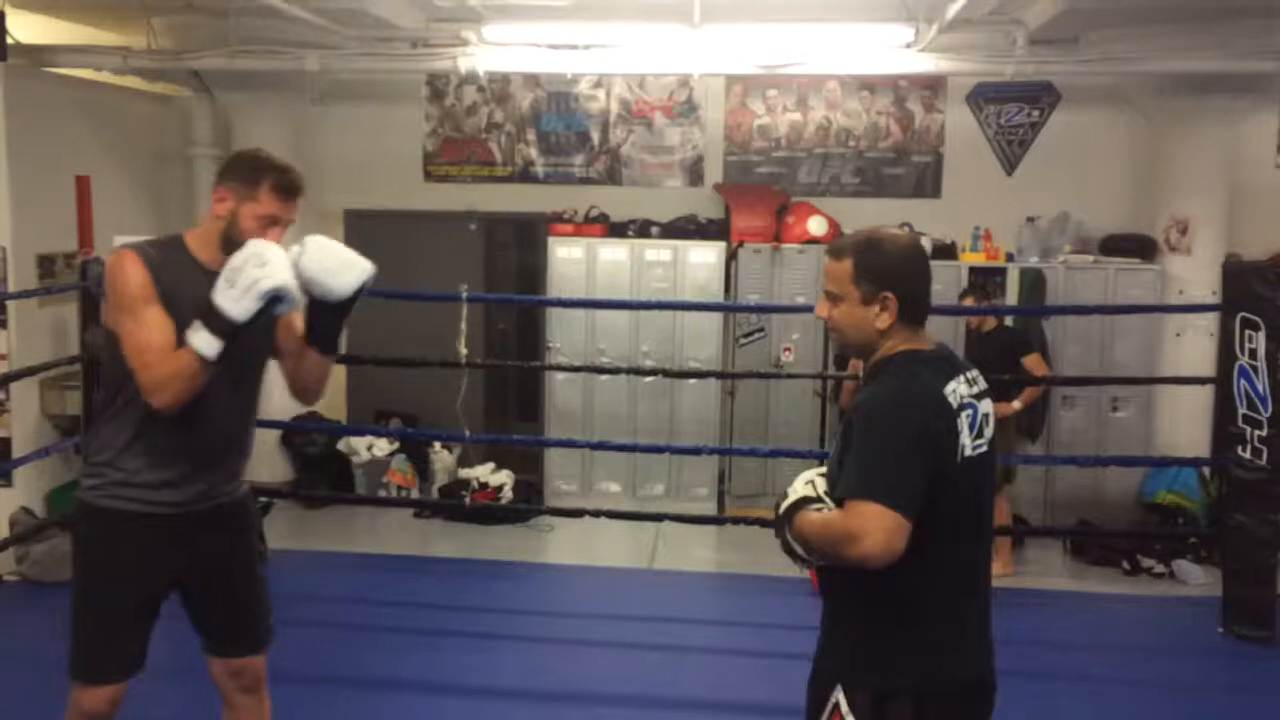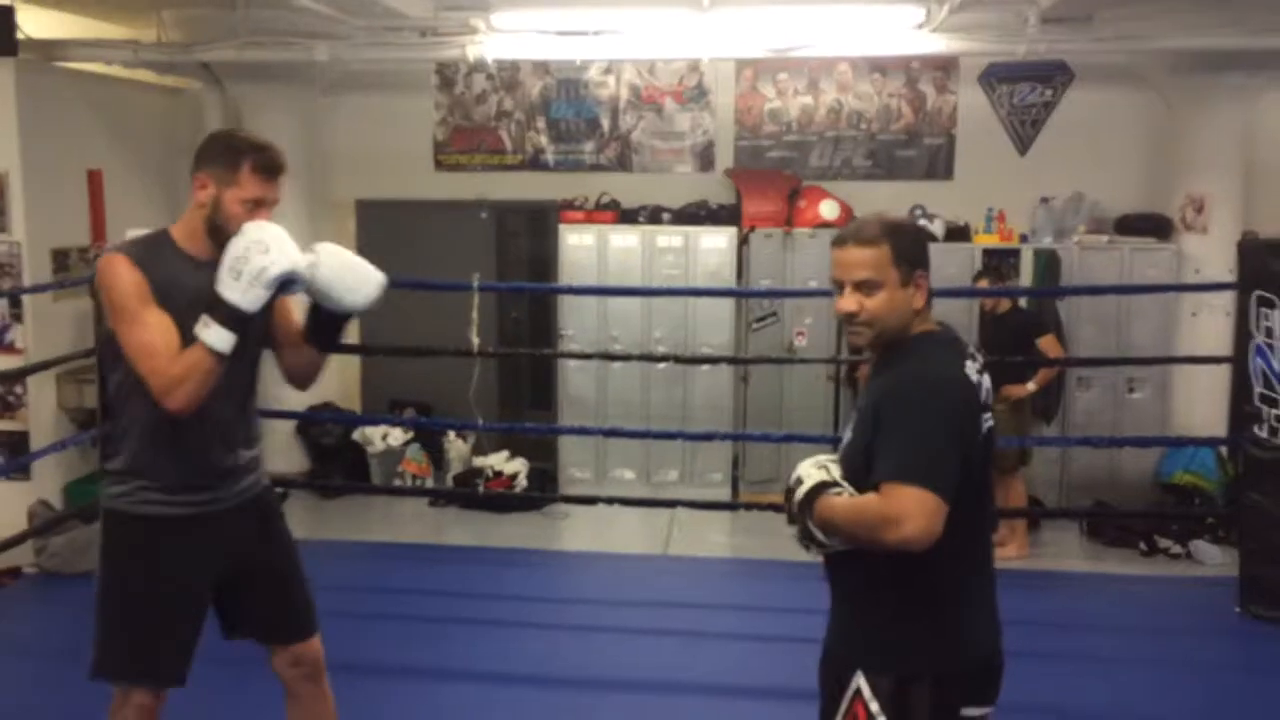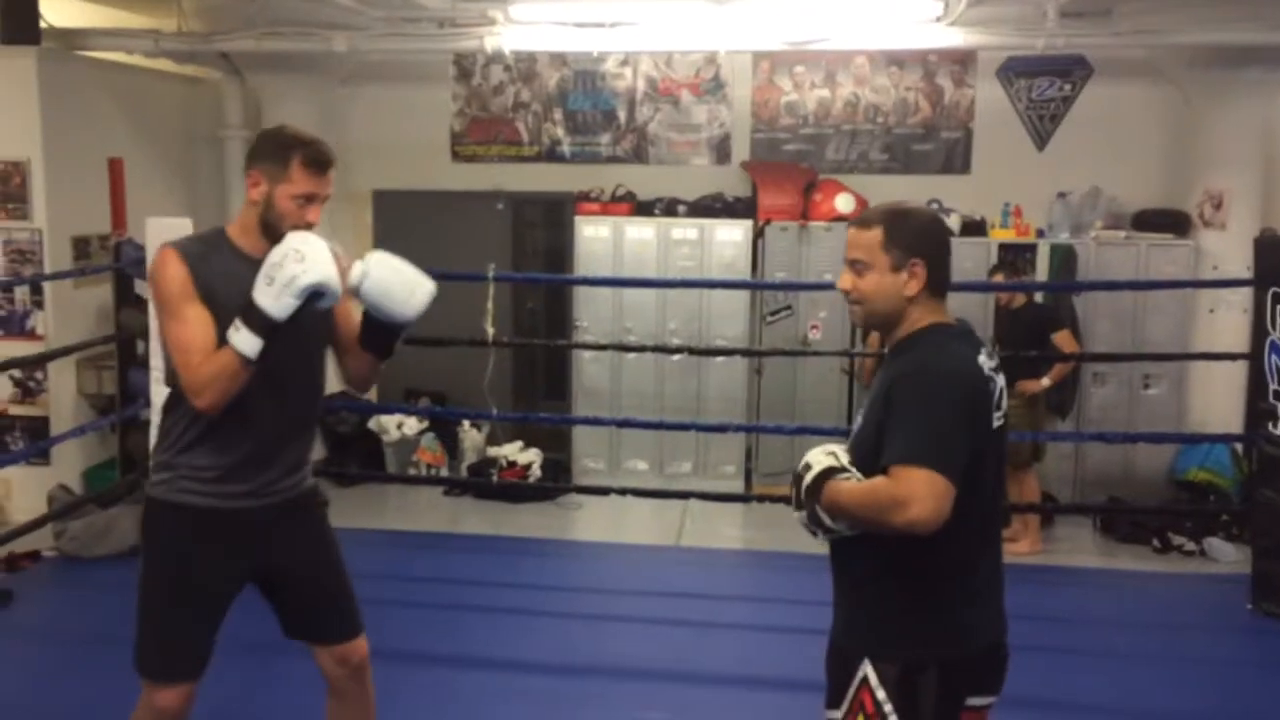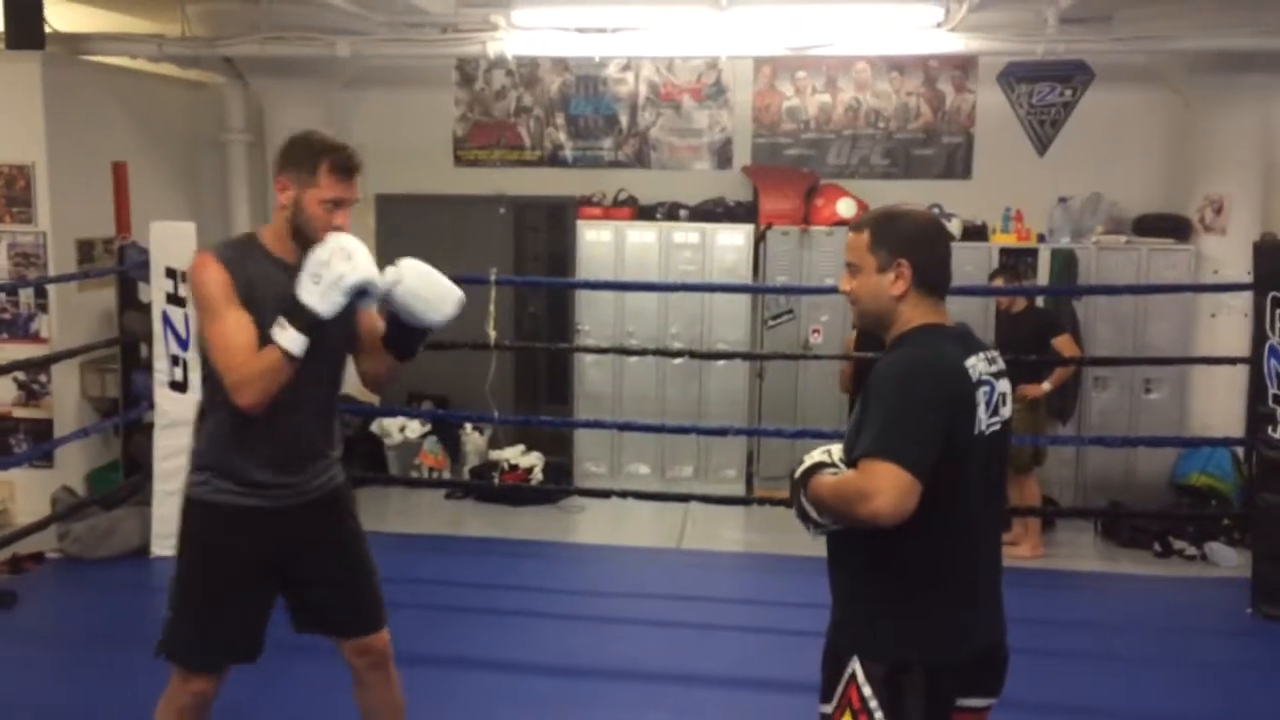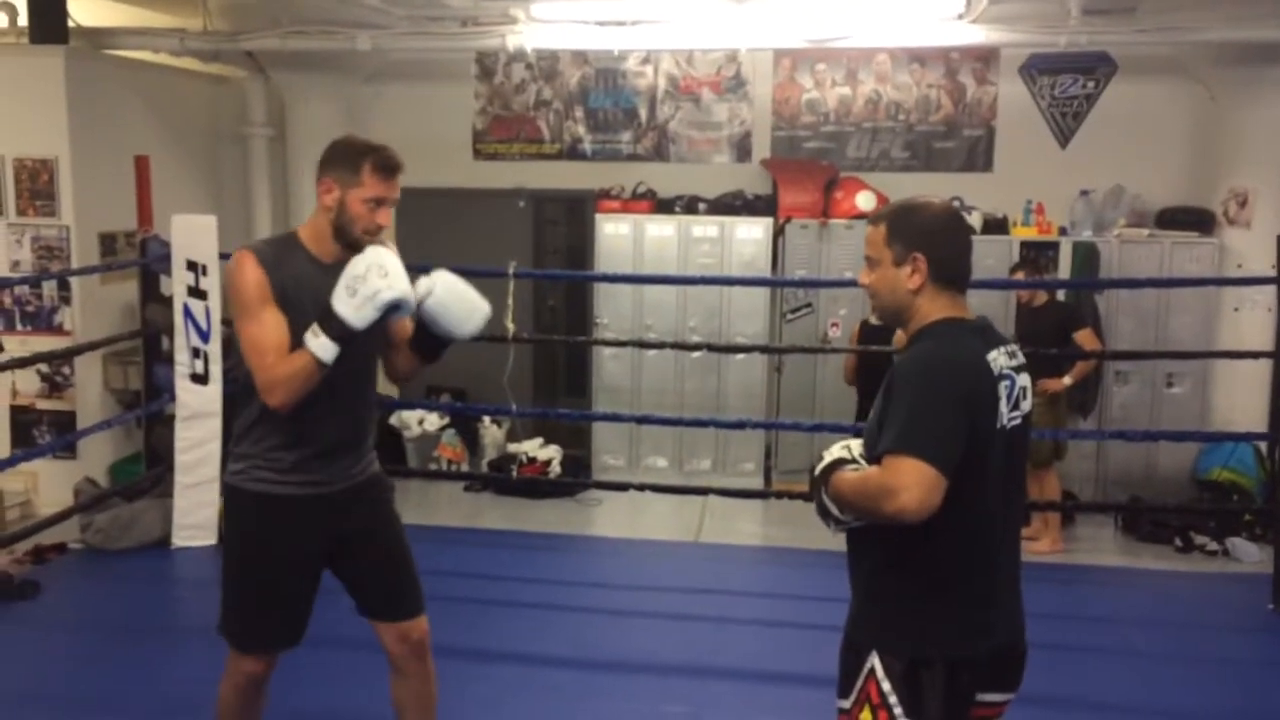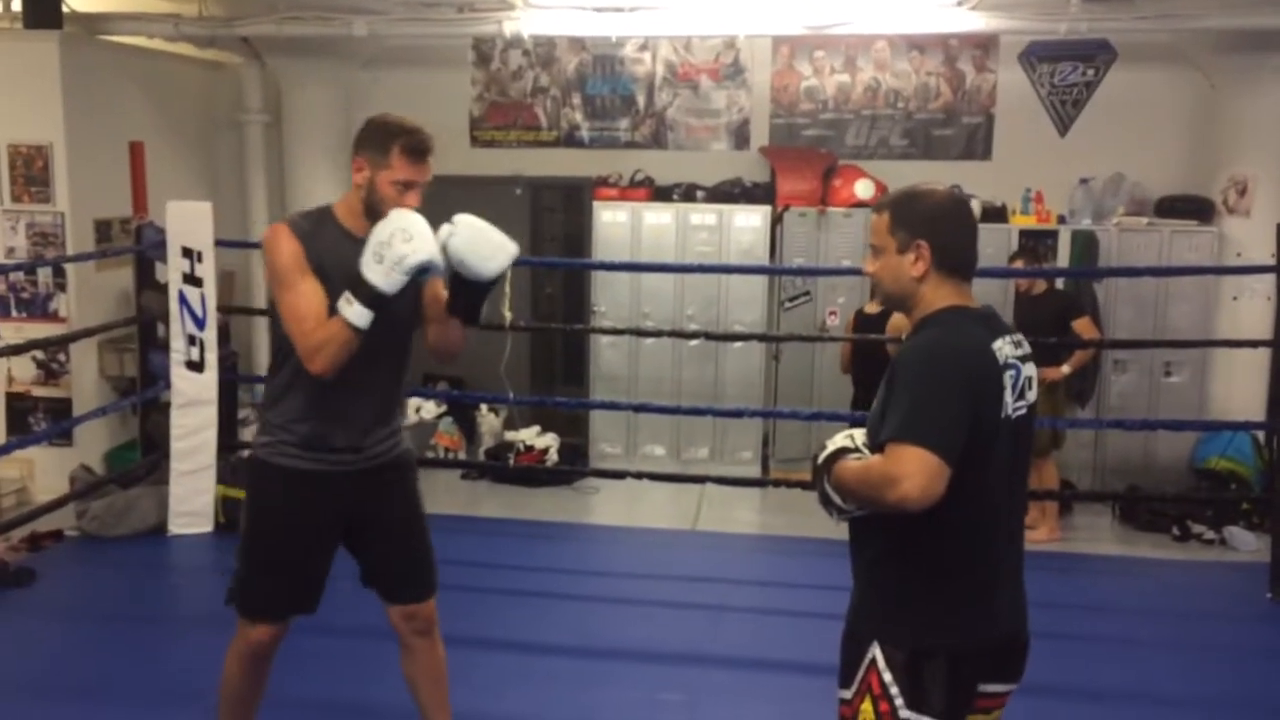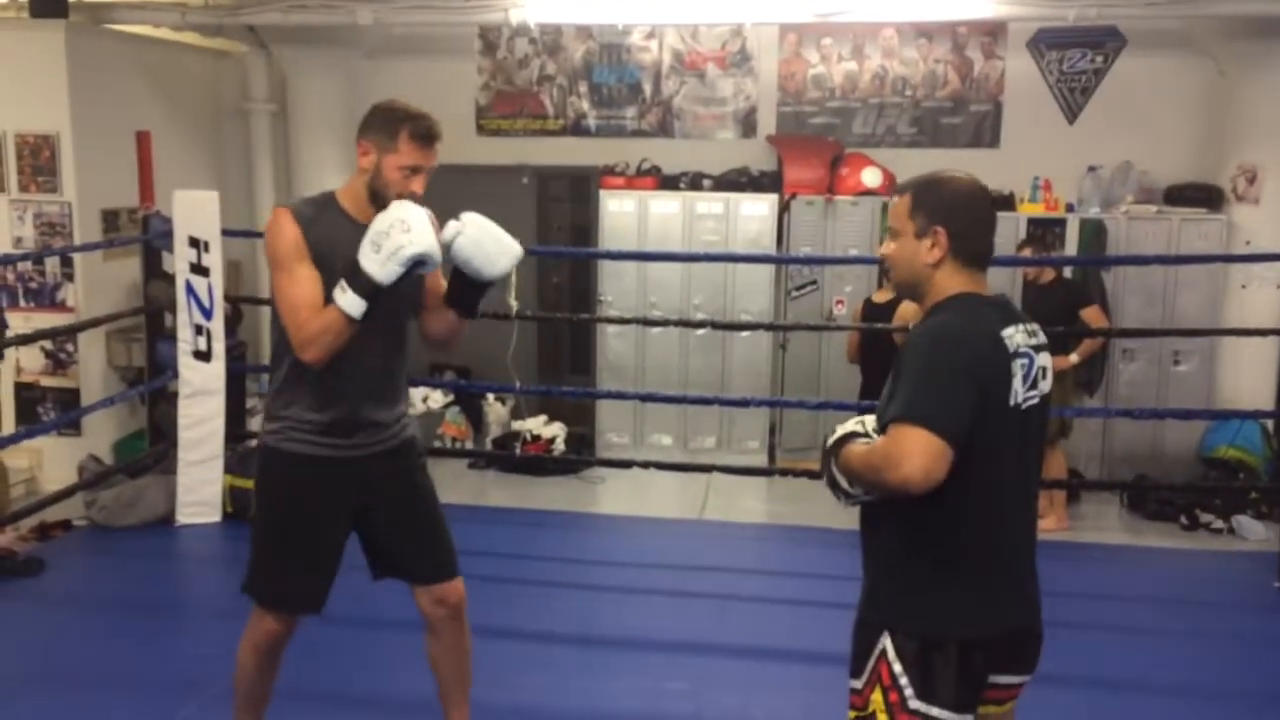
dt=0.5s
person 1, frame 1
left shoulder: (267, 279)
right shoulder: (137, 268)
left elbow: (307, 388)
right elbow: (162, 391)
left wrist: (328, 314)
right wrist: (224, 313)
left hip: (217, 504)
right hip: (127, 507)
left knee: (245, 674)
person 1, frame 2
left shoulder: (260, 265)
right shoulder: (127, 269)
left elbow: (297, 372)
right elbow: (175, 393)
left wrist: (327, 317)
right wrist: (230, 307)
left hip: (241, 499)
right hip: (153, 514)
left knee: (304, 658)
person 1, frame 3
left shoulder: (324, 266)
right shoulder: (181, 264)
left elbow: (360, 378)
right elbow: (205, 392)
left wrist: (386, 324)
right wrist: (263, 313)
left hip: (286, 498)
right hip: (194, 506)
left knee: (349, 659)
person 1, frame 4
left shoulder: (347, 265)
right shoulder: (218, 269)
left elbow: (376, 376)
right elbow: (247, 390)
left wrist: (409, 327)
right wrist: (308, 309)
left hip: (316, 495)
right hip: (229, 504)
left knee: (371, 649)
person 1, frame 5
left shoulder: (380, 269)
right shoulder: (257, 267)
left elbow: (401, 369)
right elbow: (278, 389)
left wrist: (436, 329)
right wrist: (341, 320)
left hip: (354, 483)
right hip: (269, 494)
left knee: (410, 639)
right knee: (252, 661)
person 1, frame 6
left shoulder: (413, 239)
right shoulder: (292, 240)
left elbow: (447, 347)
right elbow: (319, 356)
left wrist: (473, 286)
right wrist: (373, 284)
left hip: (379, 461)
right hip: (294, 466)
left knee: (418, 617)
right knee: (260, 630)
person 1, frame 7
left shoulder: (418, 228)
right shoulder: (295, 225)
left elbow: (438, 333)
right elbow: (311, 345)
left wrist: (469, 283)
right wrist: (370, 275)
left hip: (386, 446)
right hip: (303, 453)
left knee: (446, 600)
right knee: (272, 621)
person 2, frame 1
left shoulder: (891, 404)
right shoulder: (958, 378)
left elbow: (872, 540)
left wrist: (797, 518)
right wrist: (838, 494)
left hip: (887, 673)
person 2, frame 2
left shoulder: (919, 385)
right shoulder: (938, 358)
left elbow: (908, 522)
left wrist: (817, 505)
right wrist: (845, 486)
left hip: (900, 654)
person 2, frame 3
left shoulder: (928, 373)
right shoulder: (954, 351)
left elbow: (916, 504)
left wrist: (824, 490)
right wrist: (852, 474)
left hip: (907, 645)
person 2, frame 4
left shoulder: (910, 371)
right shoulder: (976, 357)
left elbow: (882, 499)
left wrist: (813, 484)
right wrist: (846, 476)
left hip: (899, 645)
person 2, frame 5
left shoulder: (931, 365)
right shoulder: (995, 350)
left elbow: (908, 495)
left wrist: (836, 481)
right wrist: (870, 467)
left hip: (917, 640)
person 2, frame 6
left shoulder: (935, 353)
right shoulder: (1001, 339)
left elbow: (910, 484)
left wrist: (838, 471)
right wrist: (875, 457)
left hip: (918, 630)
person 2, frame 7
left shoulder: (945, 339)
right shoulder: (1019, 330)
left elbow: (913, 465)
left wrist: (848, 455)
right wrist: (880, 441)
left hip: (930, 616)
right hip: (1006, 606)
person 3, frame 1
left shoulder: (1011, 337)
right shoulder: (973, 338)
left elbow: (1042, 375)
left wrist: (1015, 405)
left hip: (998, 421)
left knee: (997, 489)
left ankle: (1004, 559)
right ankle: (988, 547)
person 3, frame 2
left shoulder: (1025, 319)
right shoulder: (987, 320)
left elbow: (1057, 356)
left wrist: (1030, 386)
left hip: (1012, 403)
left knee: (1012, 471)
right knee: (996, 469)
left ankle: (1020, 541)
right ankle: (1004, 529)
person 3, frame 3
left shoulder: (1041, 313)
right shoulder: (1002, 314)
left elbow: (1072, 352)
left wrist: (1044, 381)
left hip: (1025, 398)
left knee: (1025, 466)
right knee: (1009, 464)
left ankle: (1033, 536)
right ankle: (1017, 524)
person 3, frame 4
left shoulder: (1041, 318)
right shoulder: (1002, 318)
left elbow: (1073, 356)
left wrist: (1045, 386)
left hip: (1026, 402)
left knee: (1026, 470)
right knee: (1010, 468)
left ankle: (1034, 540)
right ankle: (1018, 529)
person 3, frame 5
left shoulder: (1062, 311)
right shoulder: (1023, 311)
left elbow: (1094, 350)
left wrist: (1066, 380)
left hip: (1047, 397)
left knee: (1045, 465)
right knee: (1029, 463)
left ankle: (1054, 536)
right ankle: (1037, 524)
person 3, frame 6
left shoulder: (1061, 300)
right shoulder: (1021, 299)
left elbow: (1093, 338)
left wrist: (1065, 369)
left hip: (1046, 386)
left knee: (1043, 454)
right knee: (1027, 451)
left ankle: (1051, 525)
right ankle: (1035, 512)
person 3, frame 7
left shoulder: (1069, 289)
right shoulder: (1029, 288)
left elbow: (1102, 327)
left wrist: (1073, 358)
left hip: (1055, 375)
left knee: (1051, 442)
left ankle: (1059, 514)
right ankle: (1043, 501)
